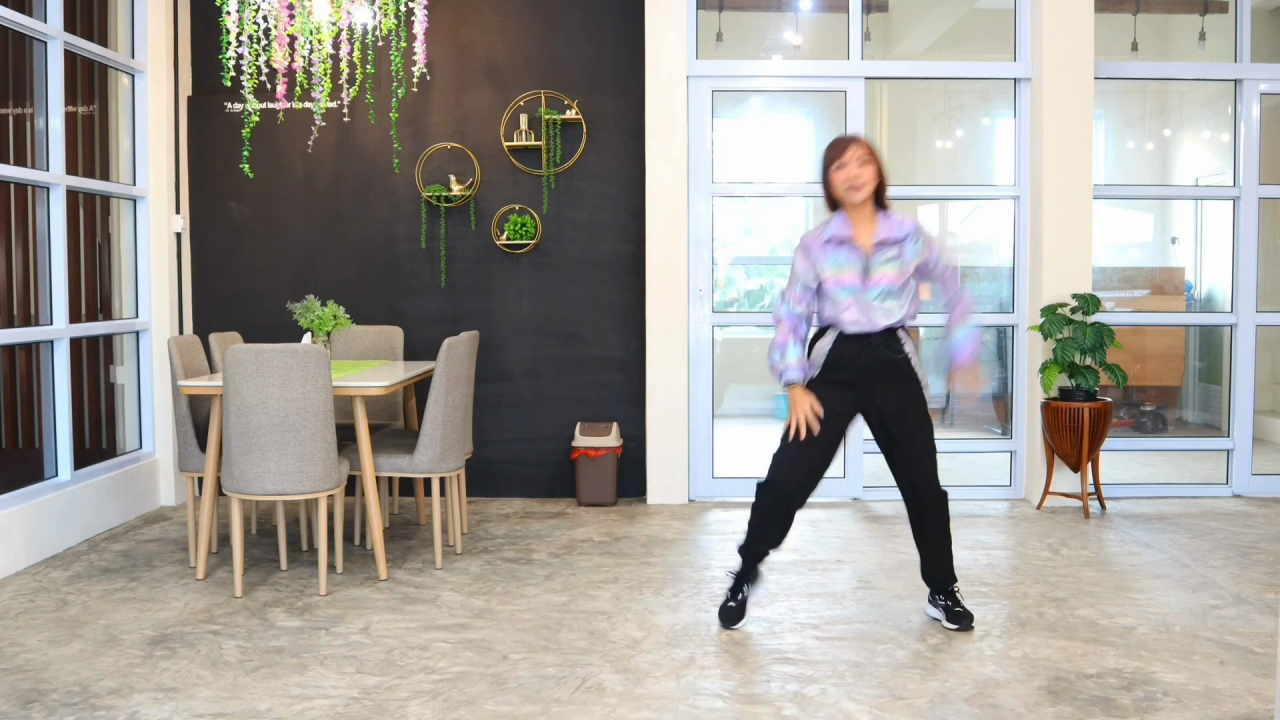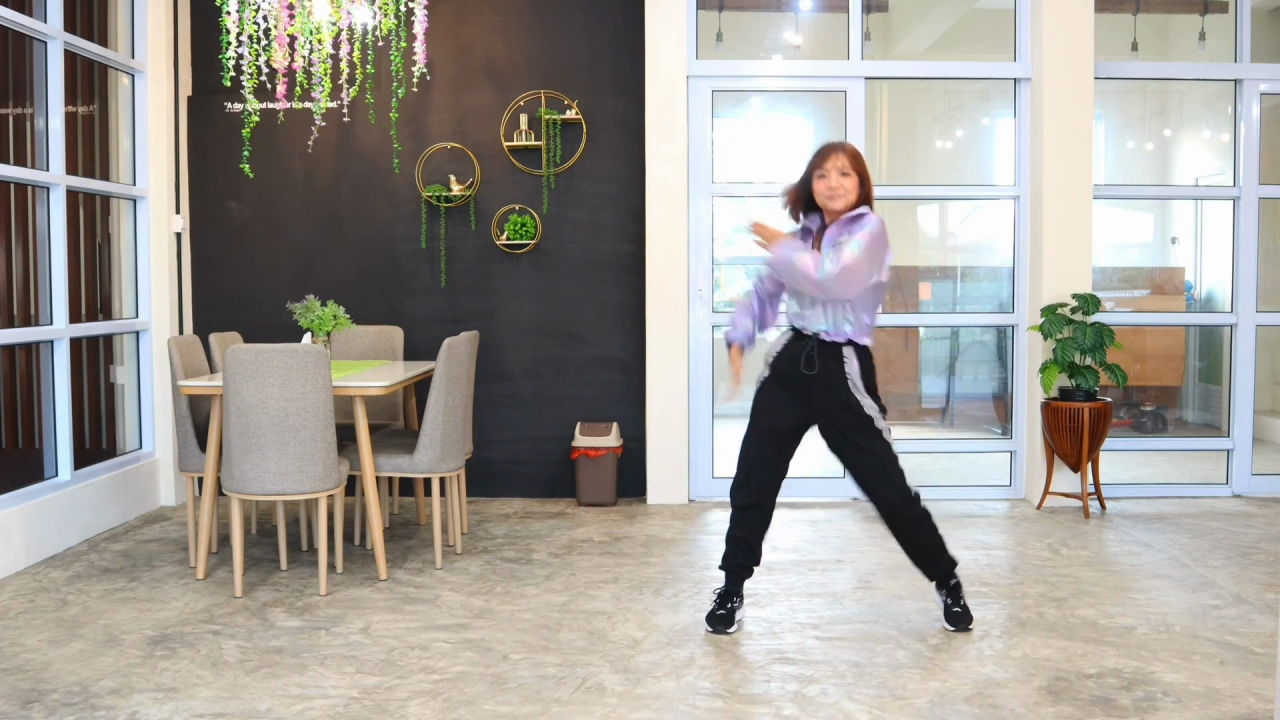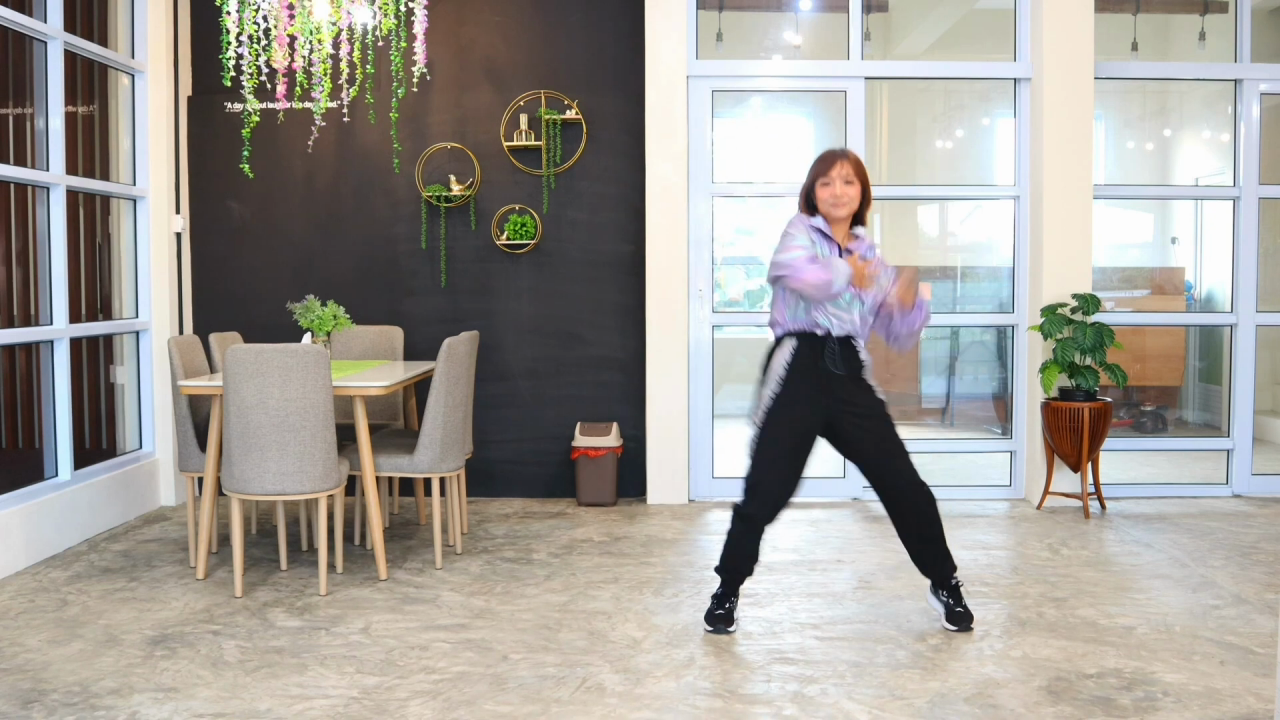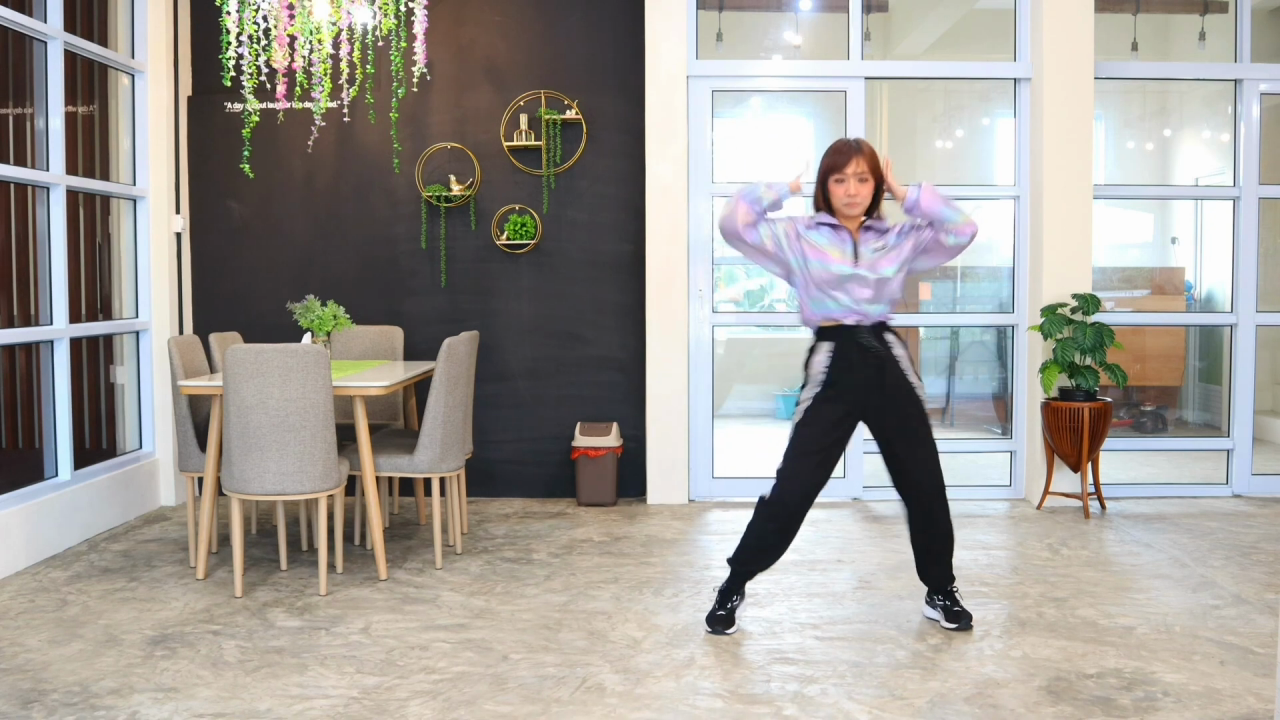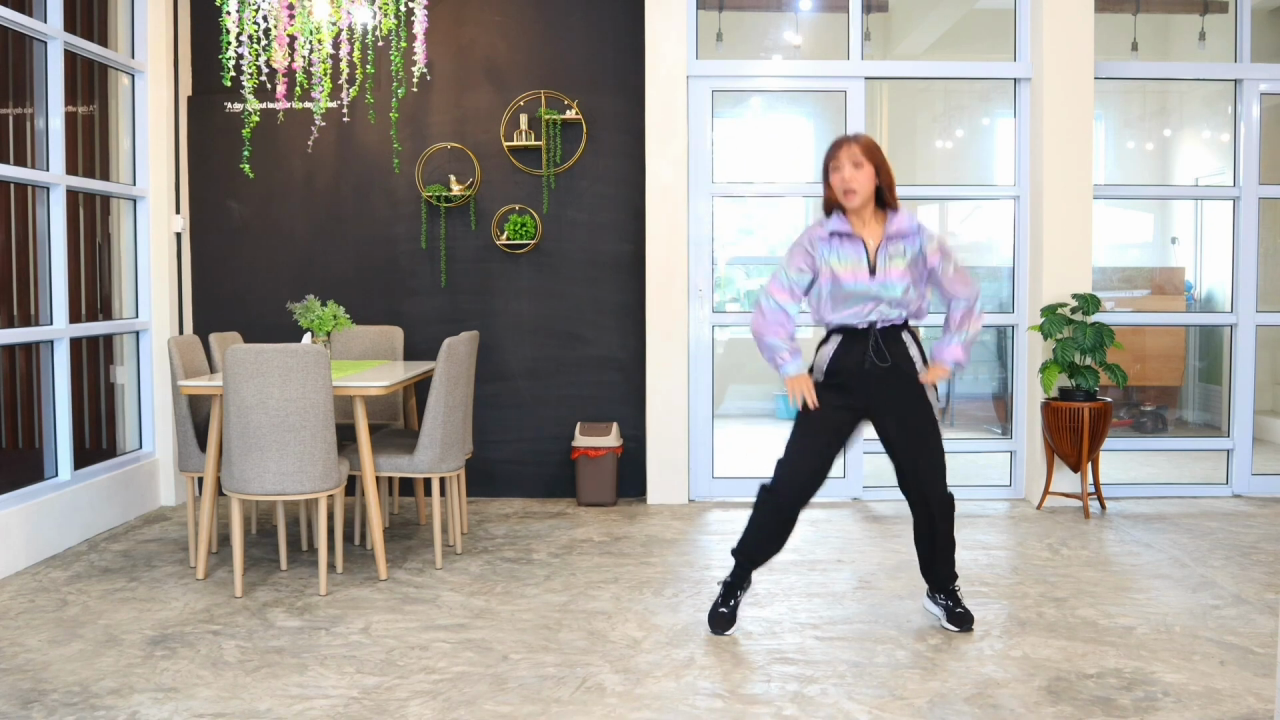
dt=0.7s
person 1, frame 1
left shoulder: (907, 233)
right shoulder: (818, 244)
left elbow: (951, 284)
right elbow: (791, 316)
left wrist: (963, 354)
right wrist: (794, 385)
left hip: (894, 364)
right hip: (836, 363)
left knee: (923, 482)
right knee: (789, 477)
left ankle: (942, 590)
right ankle: (747, 572)
person 1, frame 2
left shoulder: (868, 228)
right shoulder: (802, 234)
left elbow: (826, 280)
right elbow: (765, 292)
left wrist: (780, 249)
right wrist: (739, 341)
left hip: (844, 371)
right hip: (790, 364)
left knee: (888, 489)
right knee: (753, 481)
left ankle: (946, 582)
right ankle: (732, 589)
person 1, frame 3
left shoulder: (872, 260)
right shoulder: (800, 230)
left elbow: (901, 337)
right elbow: (797, 275)
left wrist: (908, 303)
right wrist: (848, 278)
left hip: (848, 378)
right hip: (796, 369)
left knee: (903, 484)
right knee: (767, 491)
left ankle: (943, 582)
right ankle: (728, 589)
person 1, frame 4
left shoulder: (899, 238)
right shoulder: (800, 235)
left elbow: (962, 230)
right elbow: (734, 225)
left wrist: (907, 194)
right wrist: (779, 191)
left hip: (886, 363)
right hip: (833, 367)
left knee: (925, 485)
right knee: (792, 490)
left ankle: (940, 591)
right ankle: (734, 586)
person 1, frame 5
left shoulder: (915, 236)
right shoulder: (816, 242)
left elbow: (962, 295)
right elbow: (770, 309)
left wrist: (948, 355)
right wrist: (793, 370)
left hip: (900, 365)
right hip: (838, 367)
left knee: (928, 487)
right knee: (790, 483)
left ankle: (943, 590)
right ankle: (736, 583)
